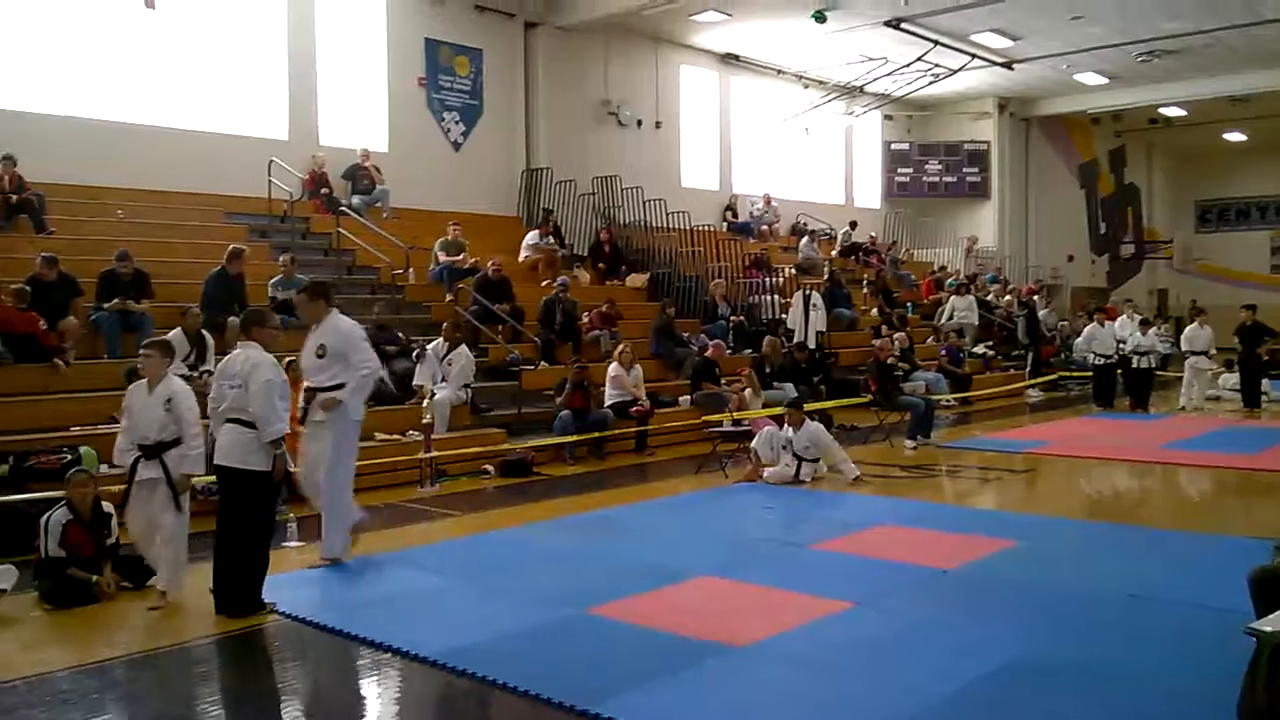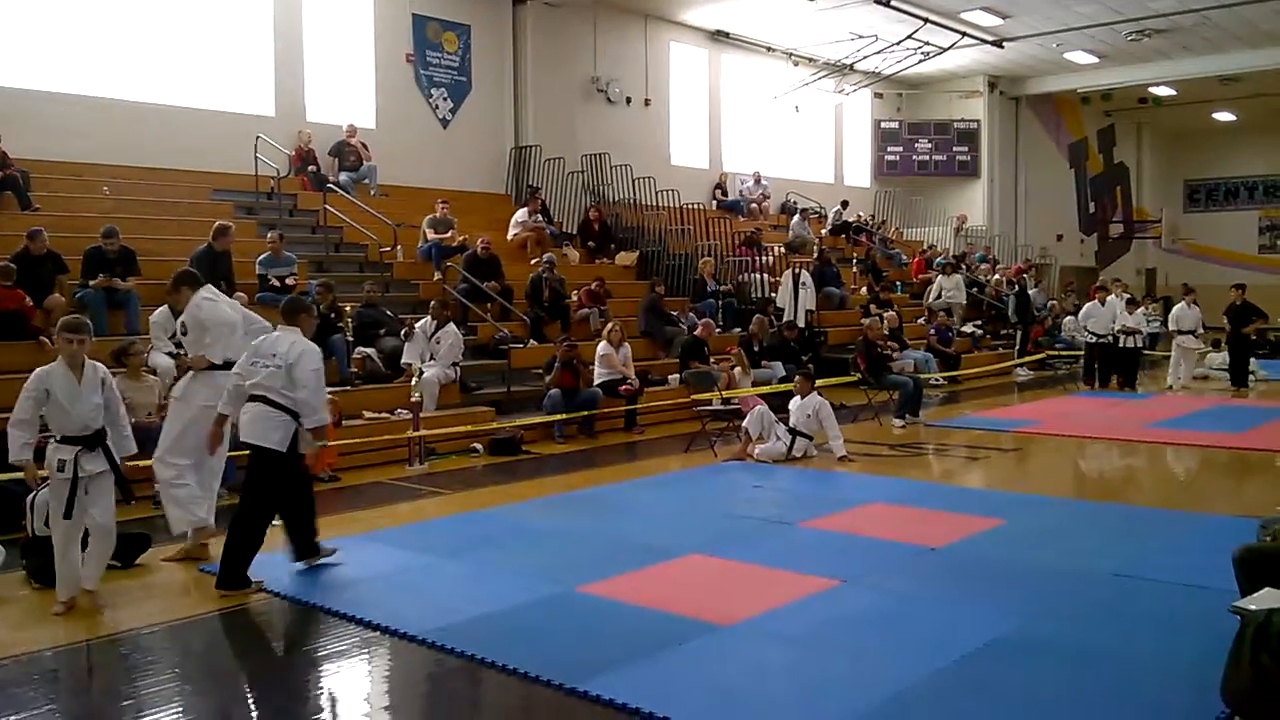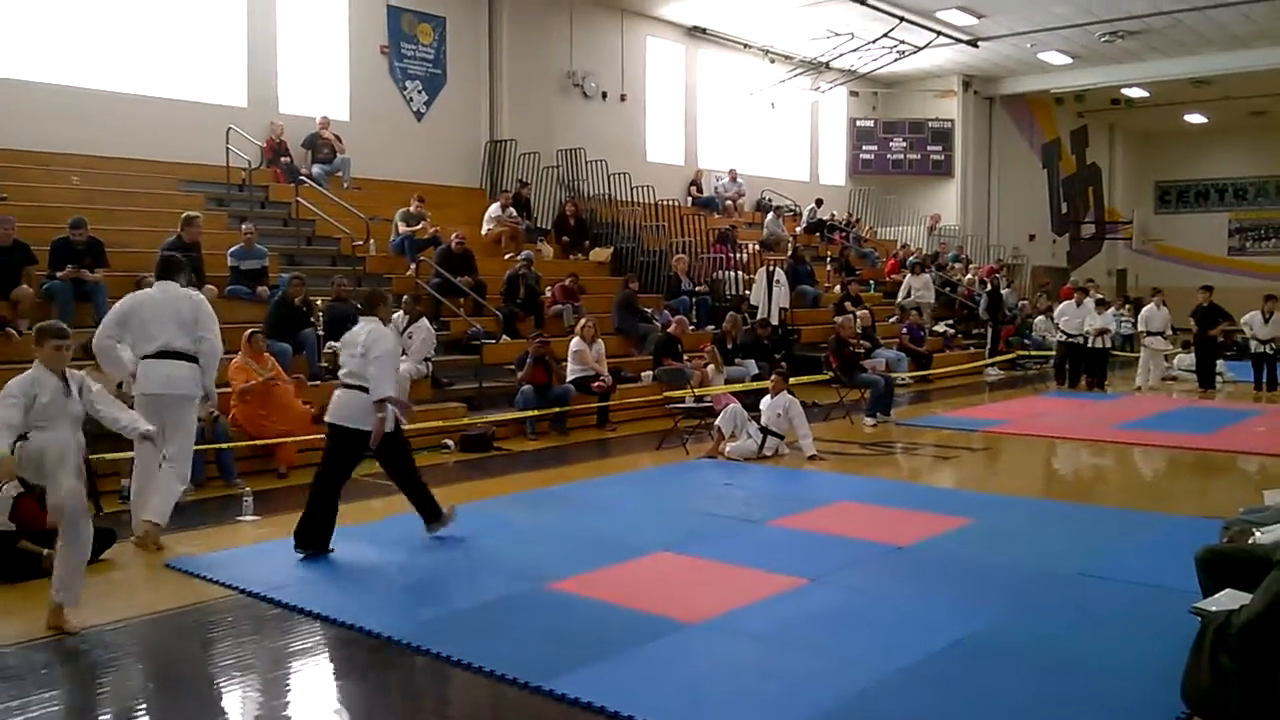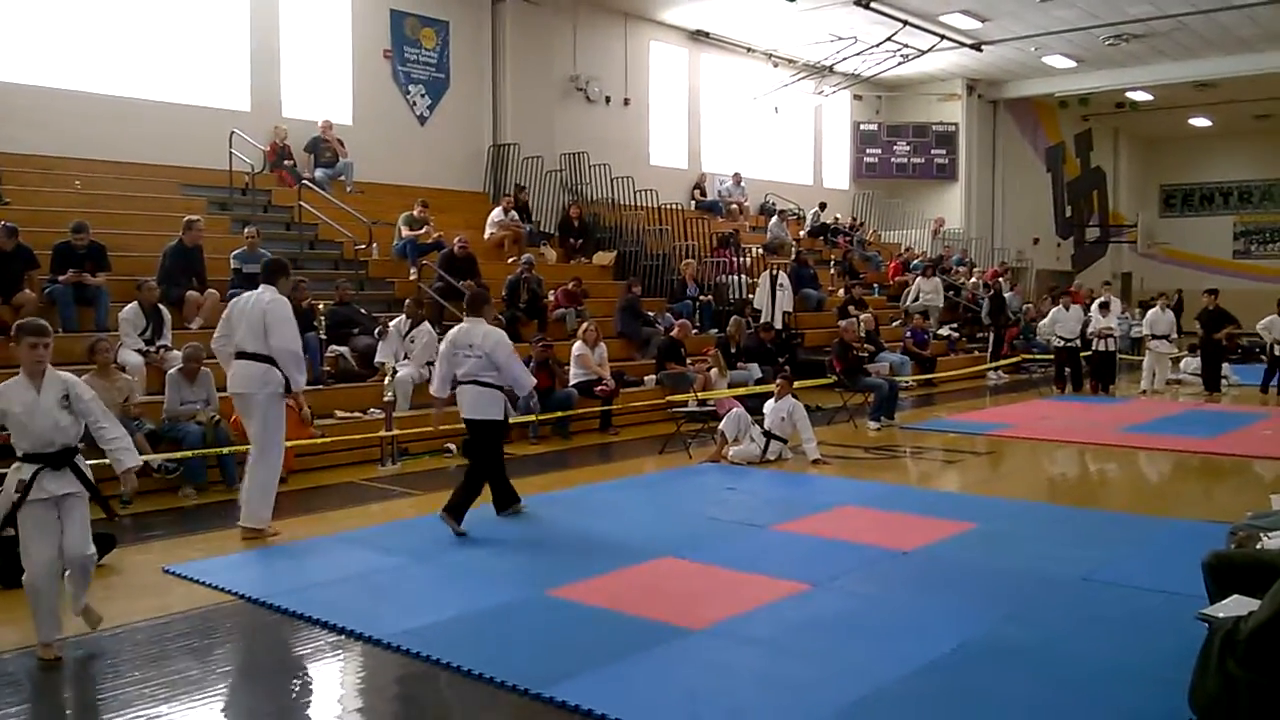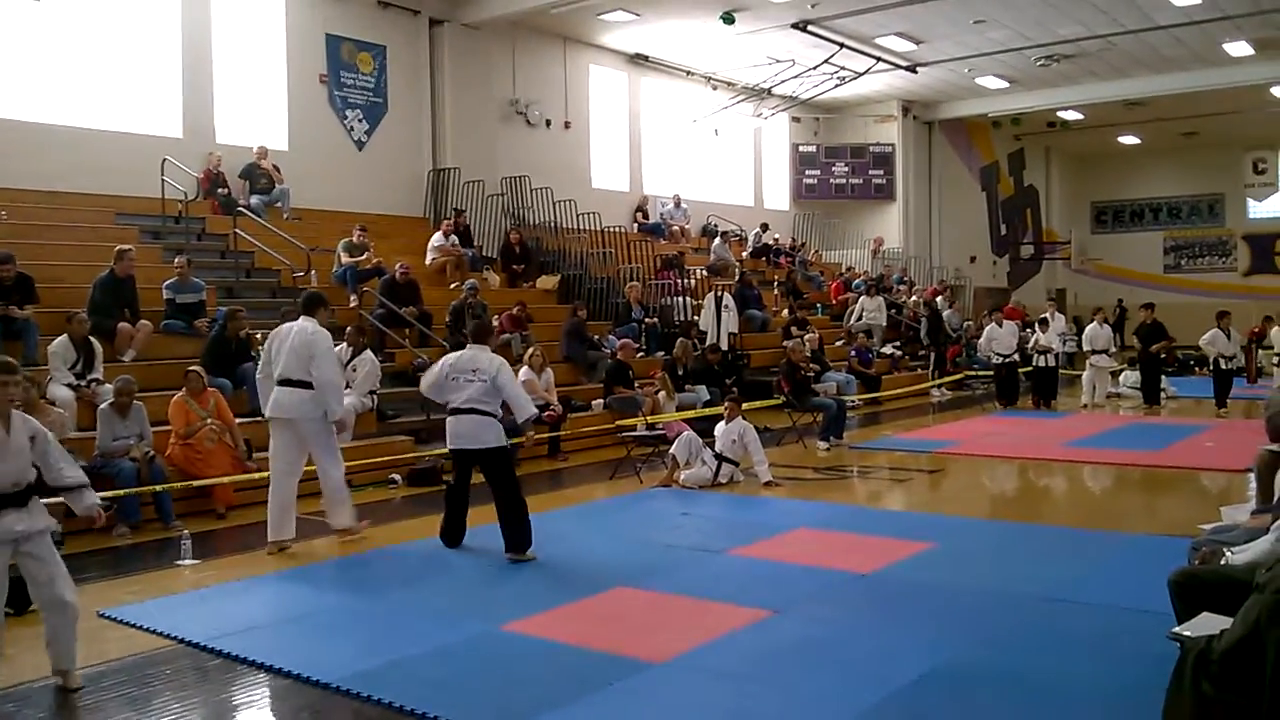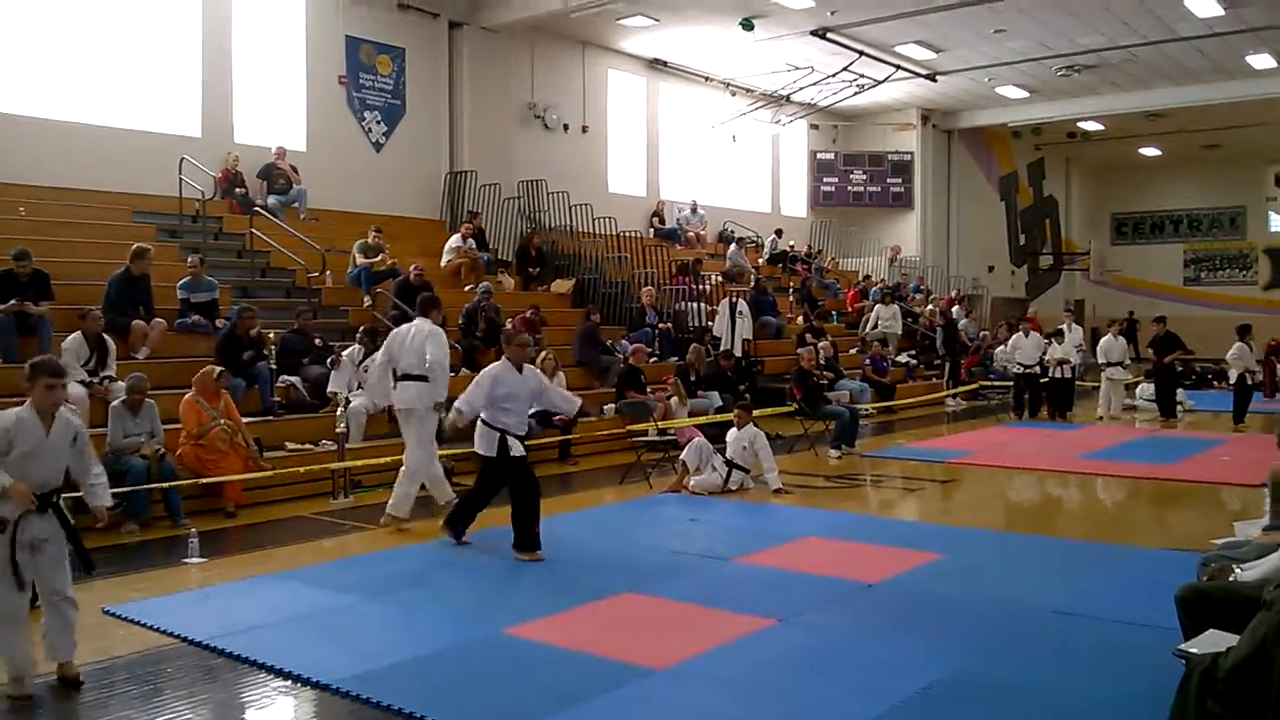
dt=0.7s
person 1, frame 1
left shoulder: (179, 391)
right shoulder: (134, 391)
left elbow: (193, 434)
right elbow: (126, 431)
left wrist: (187, 472)
right wrist: (125, 464)
left hip: (170, 465)
right hip: (142, 464)
left knee: (171, 529)
right knee: (138, 526)
left ankle: (167, 588)
right ankle: (168, 569)
person 1, frame 2
left shoulder: (100, 374)
right shoulder: (43, 378)
left elbow: (117, 416)
right elbow: (21, 422)
left wrist: (123, 454)
right wrist: (26, 461)
left hip: (99, 456)
right hip: (64, 458)
left knee: (103, 525)
right knee: (65, 530)
left ankle: (89, 586)
right ankle: (67, 593)
person 1, frame 3
left shoulder: (78, 382)
left elbow: (109, 409)
left wrist: (142, 429)
left hip: (67, 463)
right hip: (34, 455)
left knee: (78, 534)
right knee: (66, 444)
left ankle: (57, 611)
right ankle: (59, 506)
person 1, frame 4
left shoulder: (70, 385)
left elbow: (104, 424)
left wrist: (125, 462)
left hip: (69, 474)
right hip: (31, 481)
left knee: (79, 554)
right knee: (41, 563)
left ankle: (79, 599)
right ankle: (46, 637)
person 1, frame 5
left shoulder: (28, 426)
left elbow: (60, 466)
left wrist: (88, 501)
left hip: (28, 517)
left knee: (59, 599)
left ankle: (64, 666)
person 1, frame 6
left shoulder: (72, 425)
left elbow: (88, 466)
left wrist: (98, 501)
left hip: (48, 515)
left knee: (59, 592)
left ankle: (64, 661)
person 2, frame 1
left shoulder: (346, 329)
right shoulder: (316, 331)
left elbow: (371, 368)
left wrist: (341, 397)
right wrist: (305, 403)
left hip: (338, 413)
right hip: (318, 412)
left knee: (332, 480)
right knee: (311, 476)
left ankle: (333, 551)
right ankle: (351, 520)
person 2, frame 2
left shoulder: (201, 301)
right shoulder: (224, 302)
left elbow: (228, 322)
left wrist: (210, 357)
right wrist: (238, 365)
left hip: (206, 386)
right hip: (222, 385)
left knee: (168, 458)
right knee: (207, 466)
left ankle: (199, 524)
right ankle: (197, 541)
person 2, frame 3
left shoulder: (134, 300)
right shoulder: (194, 299)
left elbow: (102, 341)
right elbow: (211, 346)
left wrist: (126, 371)
right wrist: (208, 385)
left hip: (150, 378)
right hip: (185, 378)
left knee: (146, 456)
right knee: (176, 458)
left ankle: (142, 527)
right ankle: (152, 521)
person 2, frame 4
left shoulder: (239, 301)
right shoulder: (277, 303)
left elbow: (219, 343)
right elbow: (286, 348)
right wrist: (297, 383)
left hip: (240, 377)
right hip: (264, 378)
left knee: (261, 447)
right knee: (268, 452)
left ankle: (253, 513)
right ankle: (253, 522)
person 2, frame 5
left shoulder: (279, 332)
right shoulder: (318, 335)
left elbow: (264, 374)
right elbow: (327, 377)
left wrist: (269, 407)
right wrist: (337, 413)
left hip: (280, 402)
right hip: (307, 404)
left knee: (282, 471)
right knee: (330, 465)
left ankle: (277, 537)
right ankle: (343, 523)
person 2, frame 6
left shoulder: (398, 332)
right shoulder: (434, 332)
left elbow: (381, 367)
right elbow: (437, 364)
left wrist: (389, 396)
right wrist: (440, 396)
left hip: (402, 395)
right hip: (423, 396)
left knee: (426, 452)
right knee: (417, 456)
left ankle: (446, 498)
right ankle: (395, 512)
person 3, frame 1
left shoulder: (227, 363)
right shoulder: (262, 362)
left elbow: (215, 409)
right elbow: (266, 411)
right wrist: (279, 451)
left hip: (228, 451)
right hip: (256, 452)
left knee: (230, 527)
right knee: (254, 530)
left ankle: (226, 599)
right ankle: (244, 601)
person 3, frame 2
left shoulder: (261, 343)
right shoulder: (306, 350)
left elbow: (235, 383)
right elbow: (311, 398)
left wrist: (218, 424)
right wrist: (319, 439)
left hip: (254, 420)
right hip: (278, 427)
left knee: (298, 485)
right knee: (256, 504)
left ankle: (306, 547)
right ankle: (231, 578)
person 3, frame 3
left shoulder: (351, 336)
right shoulder: (383, 336)
right elbow: (381, 378)
left wrist: (387, 408)
right wrist: (381, 416)
left hip: (343, 407)
right hip: (369, 411)
left knee: (331, 475)
right knee: (402, 469)
left ankle: (310, 539)
right ankle: (434, 517)
person 3, frame 4
left shoulder: (453, 335)
right shoulder: (494, 336)
left elbow: (442, 372)
right elbow: (514, 369)
left wrist: (439, 406)
right wrist: (530, 395)
left hip: (467, 398)
right hip: (489, 400)
left knee: (490, 455)
right knee: (482, 462)
left ankle: (507, 501)
right ankle: (453, 512)
person 3, frame 5
left shoulder: (451, 360)
right shoulder: (497, 363)
left elbow: (428, 385)
right elbow: (516, 394)
right wrist: (528, 427)
left hip: (456, 428)
right hip: (485, 429)
left knee: (458, 485)
right knee: (507, 489)
left ankle: (451, 537)
right ankle: (517, 547)
person 3, frame 6
left shoulder: (531, 375)
right shoulder: (493, 374)
left elbow: (554, 395)
right elbow: (471, 398)
left wrist: (581, 406)
right wrist: (456, 417)
left hip: (512, 440)
right hip: (496, 441)
left knee: (485, 488)
right knee: (527, 488)
left ankle: (453, 526)
right ankle: (525, 546)
